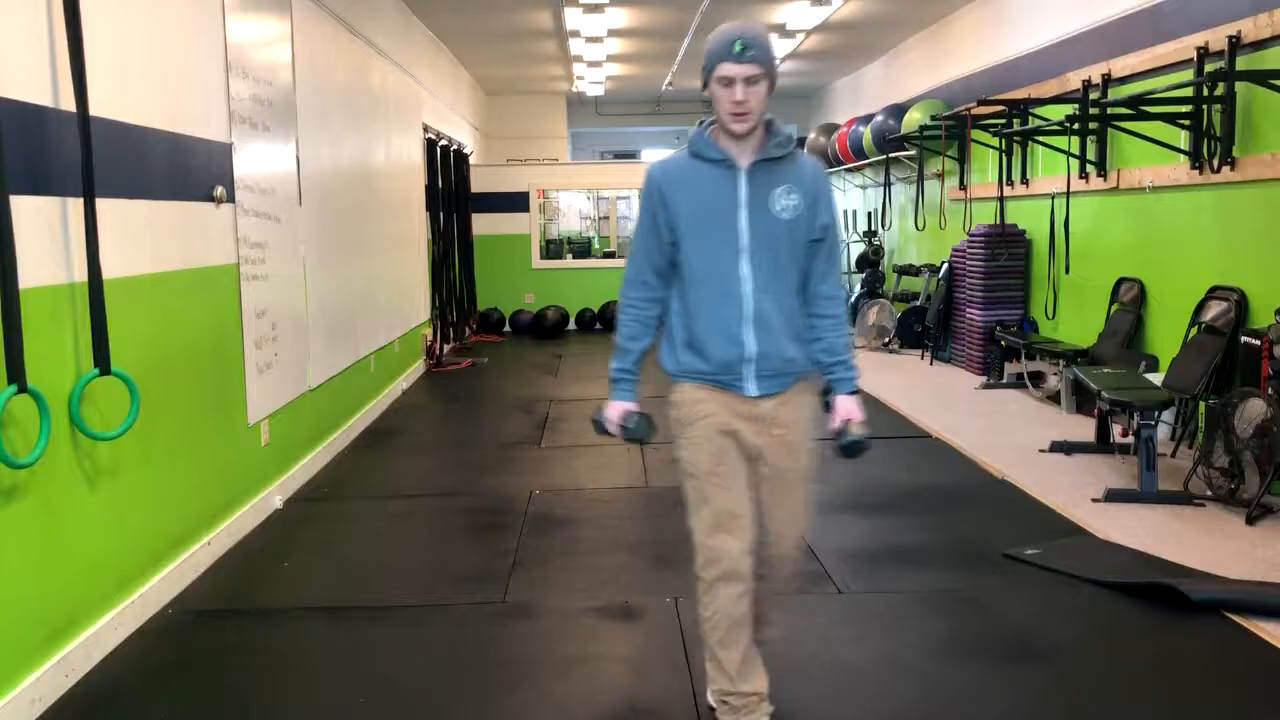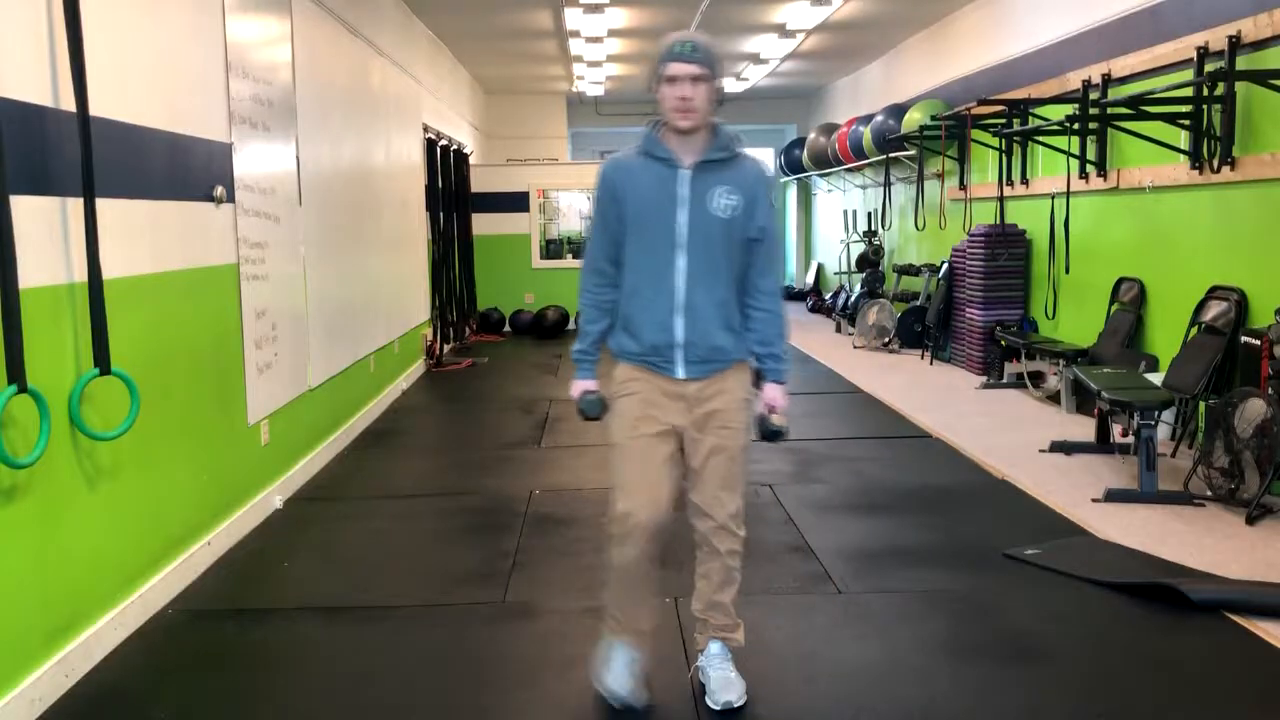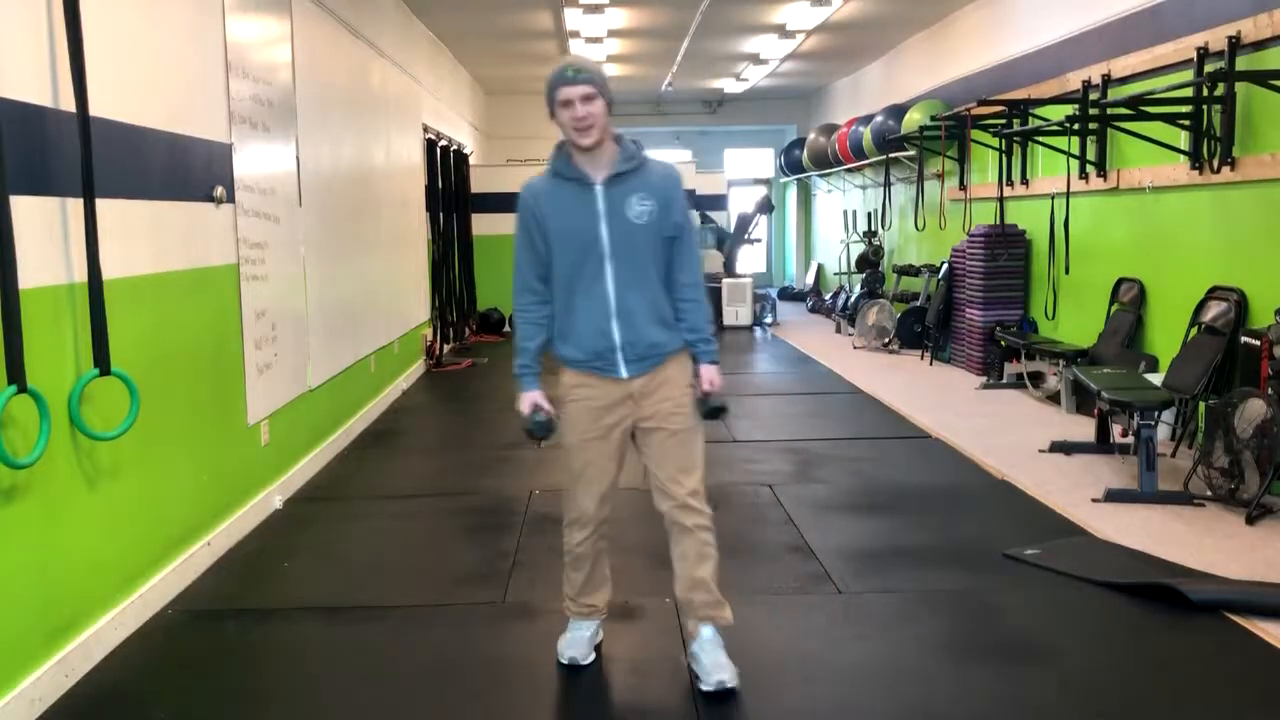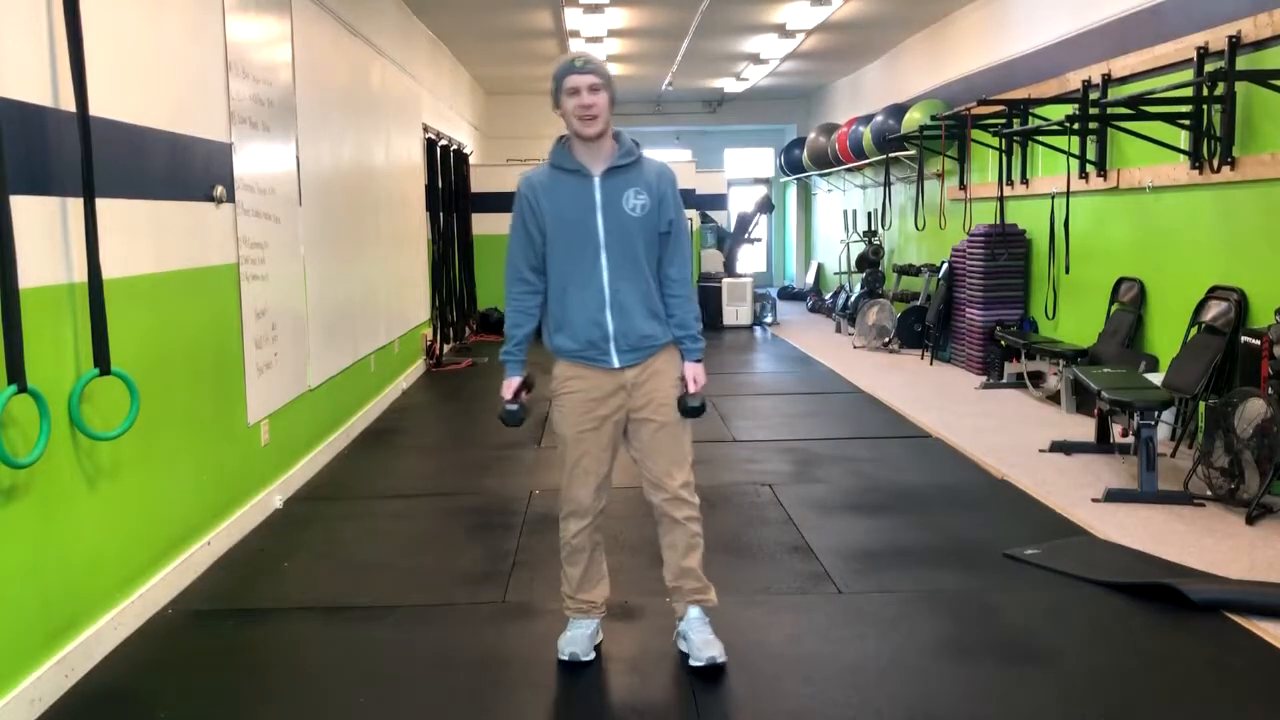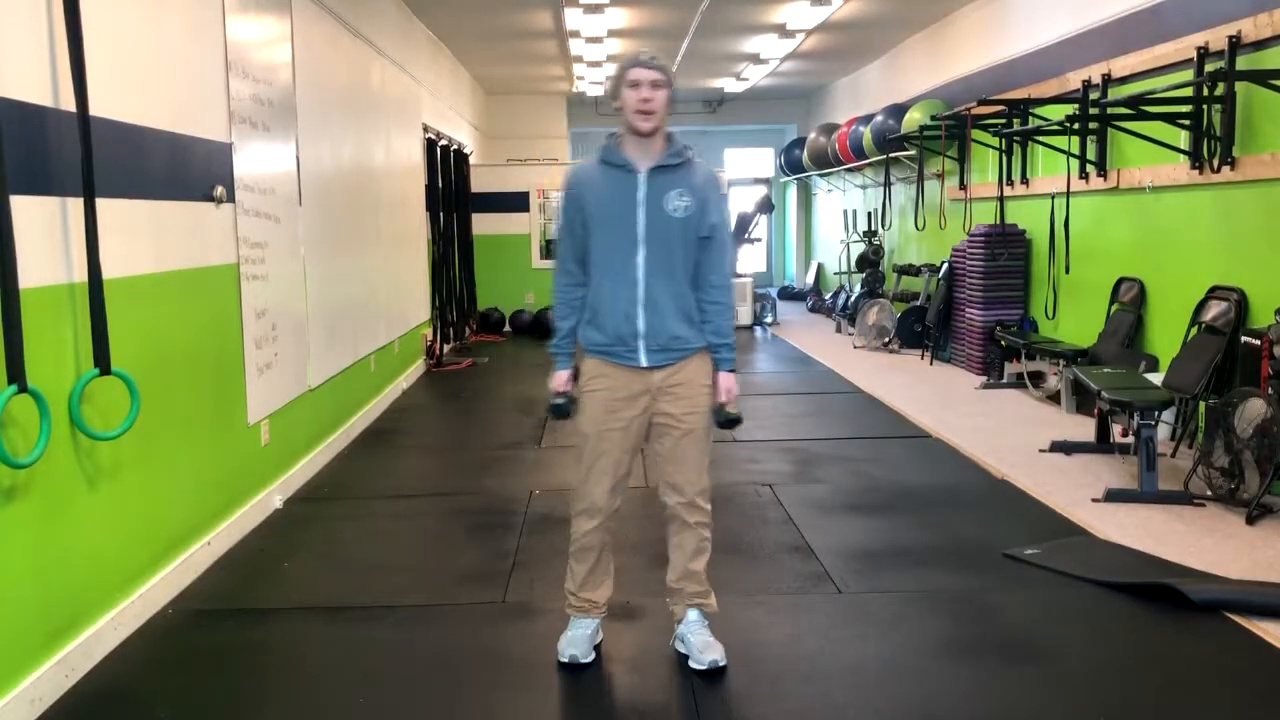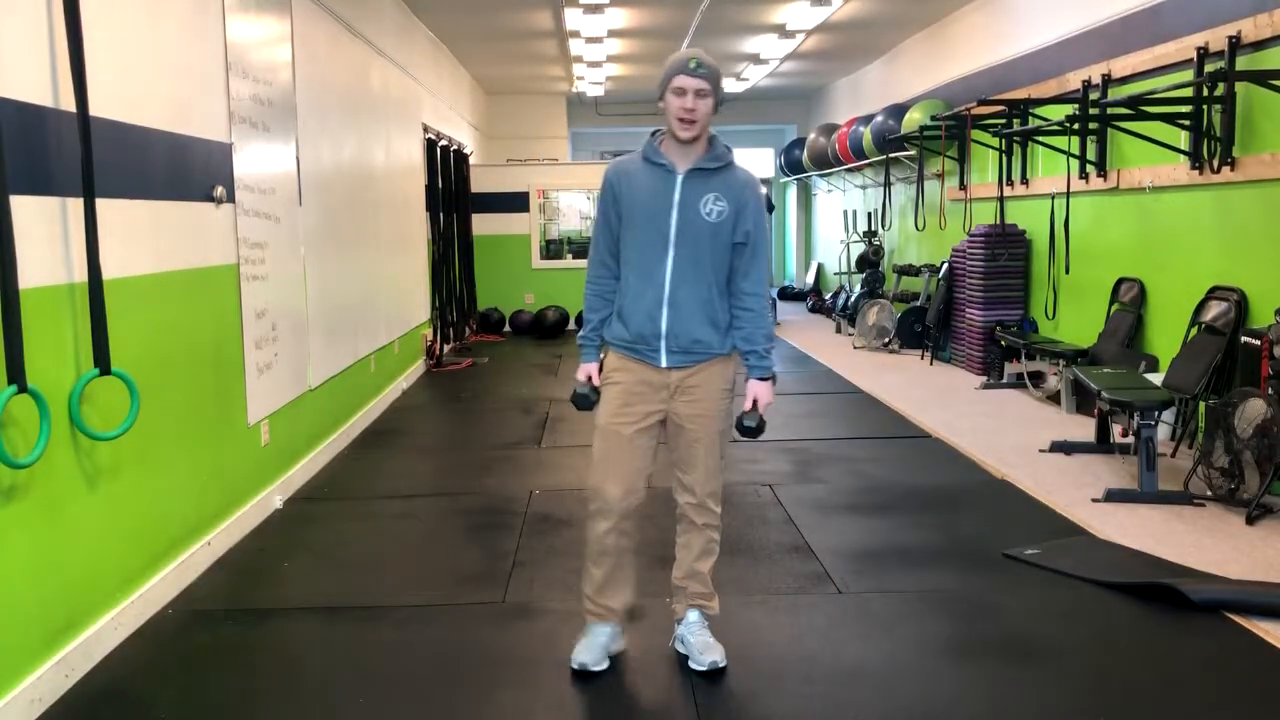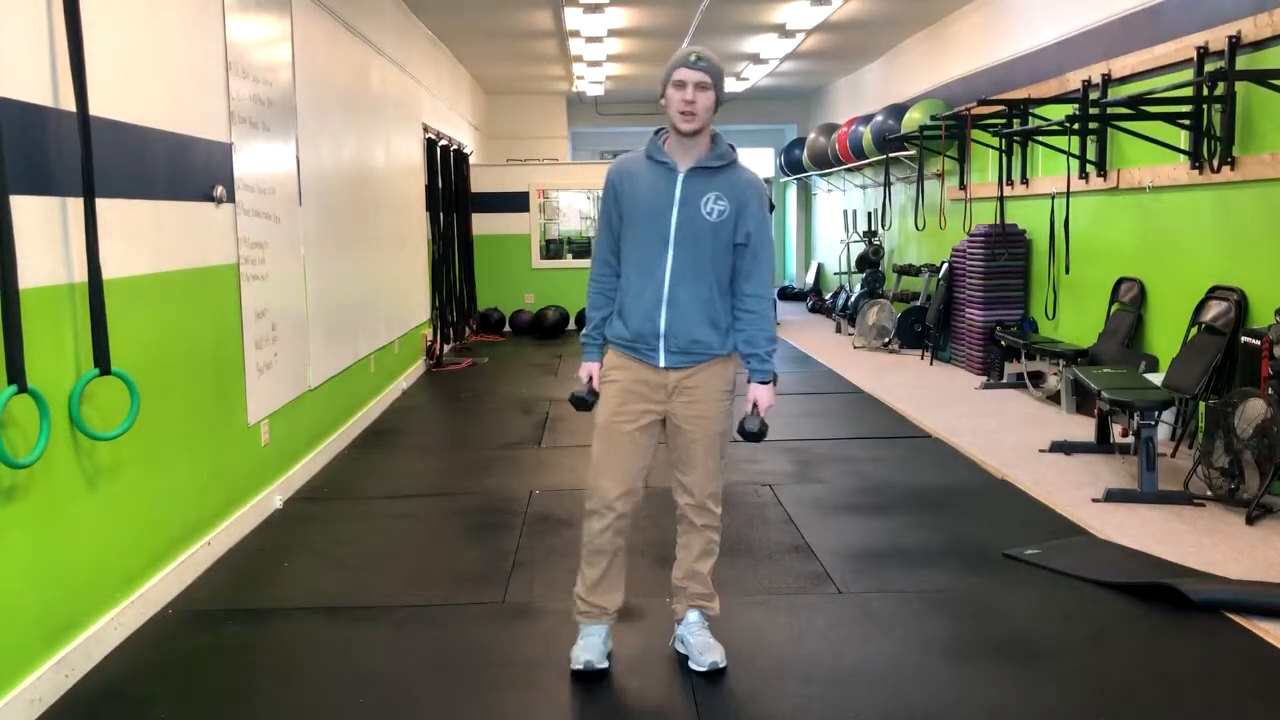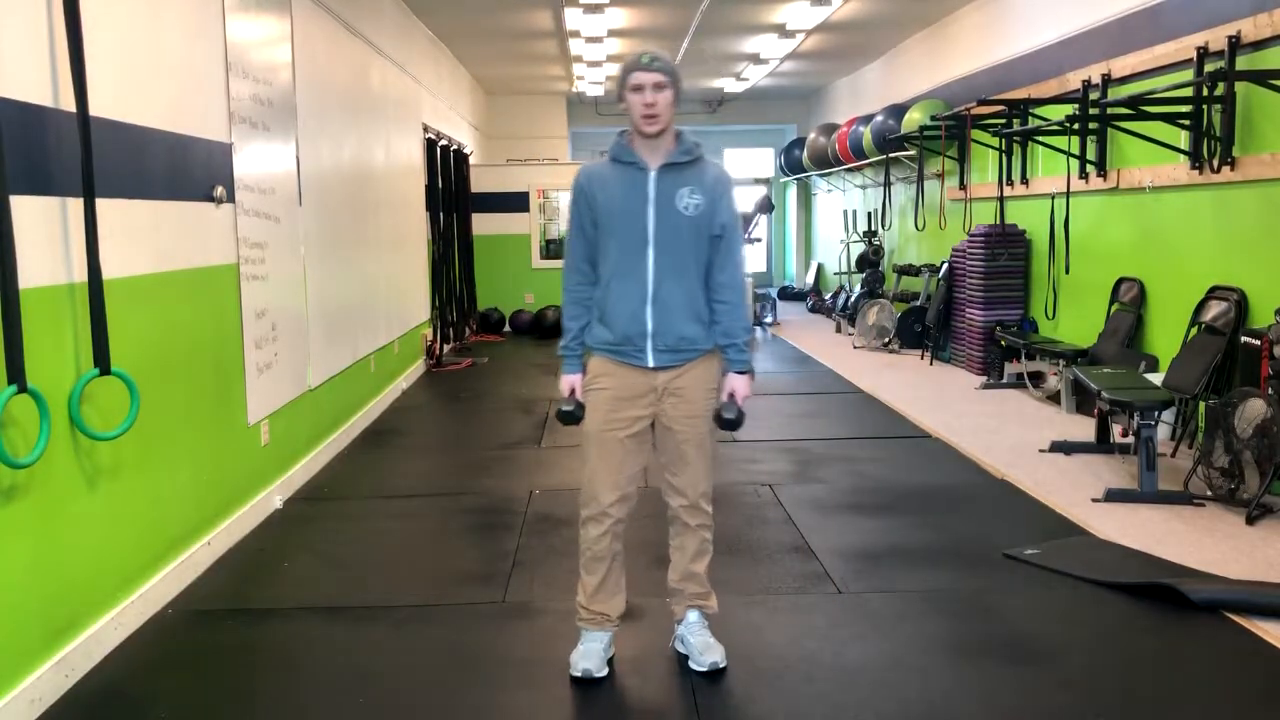
dt=0.4s
person 1, frame 1
left shoulder: (806, 177)
right shoulder: (669, 179)
left elbow: (825, 289)
right elbow: (643, 290)
left wrist: (843, 381)
right wrist: (622, 386)
left hip: (789, 394)
right hip: (704, 396)
left knee: (782, 542)
right knee: (725, 556)
left ankle: (740, 643)
person 1, frame 2
left shoulder: (748, 178)
right shoulder: (621, 175)
left elbow: (764, 286)
right elbow: (600, 278)
left wrist: (773, 373)
right wrist: (585, 364)
left hip: (723, 379)
right hip: (640, 376)
left knee: (721, 522)
right knee: (636, 517)
left ankle: (715, 646)
right ankle: (623, 638)
person 1, frame 3
left shoulder: (661, 181)
right shoulder: (540, 196)
left elbow: (687, 277)
right elbow: (532, 294)
left wrist: (705, 354)
right wrist: (527, 378)
left hip: (664, 370)
right hip: (586, 379)
left knee: (685, 504)
right knee: (584, 510)
left ankle: (705, 631)
right ankle: (584, 617)
person 1, frame 4
left shoulder: (657, 179)
right shoulder: (537, 188)
left elbow: (678, 274)
right elbow: (524, 282)
left wrist: (692, 352)
right wrist: (514, 362)
left hip: (656, 363)
right hip: (579, 371)
left knee: (675, 494)
right knee: (580, 504)
left ankle: (692, 614)
right ankle: (584, 615)
person 1, frame 5
left shoulder: (700, 182)
right shoulder: (584, 182)
left elbow: (716, 281)
right elbow: (570, 277)
left wrist: (725, 360)
right wrist: (561, 358)
left hip: (686, 366)
right hip: (607, 367)
left knee: (688, 501)
right knee: (594, 501)
left ankle: (691, 616)
right ankle: (585, 614)
person 1, frame 6
left shoulder: (740, 187)
right shoulder: (622, 178)
left elbow: (751, 286)
right elbow: (603, 272)
left wrist: (760, 369)
right wrist: (589, 349)
left hip: (706, 369)
right hip: (628, 363)
left knee: (700, 502)
right knee: (610, 500)
left ankle: (693, 617)
right ankle: (603, 620)
person 1, frame 7
left shoulder: (742, 186)
right shoulder: (625, 175)
left elbow: (755, 286)
right elbow: (605, 270)
left wrist: (762, 371)
right wrist: (591, 349)
left hip: (705, 369)
right hip: (627, 363)
left knee: (700, 504)
right knee: (607, 500)
left ankle: (693, 618)
right ankle: (594, 622)
person 1, frame 8
left shoulder: (712, 181)
right shoulder: (593, 181)
left elbow: (728, 279)
right elbow: (579, 278)
left wrist: (737, 361)
right wrist: (571, 359)
left hip: (692, 366)
right hip: (613, 367)
left knee: (692, 503)
right knee: (604, 505)
left ankle: (691, 618)
right ankle: (597, 627)
